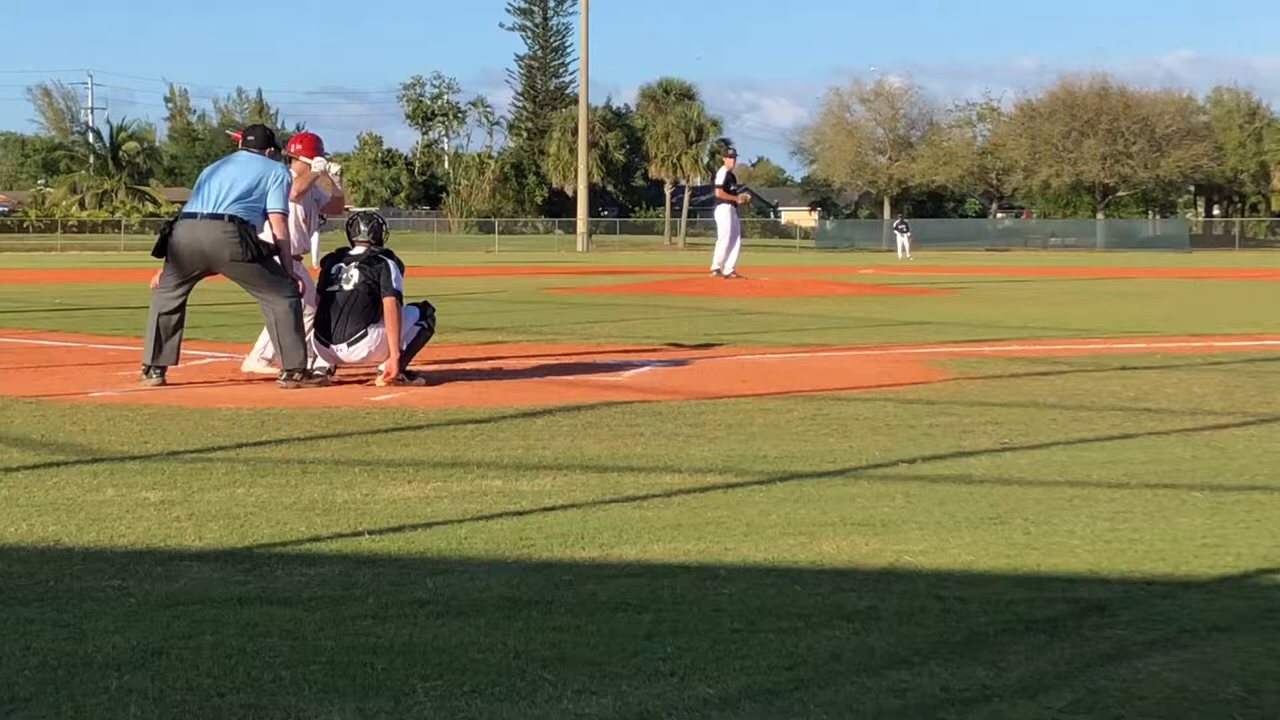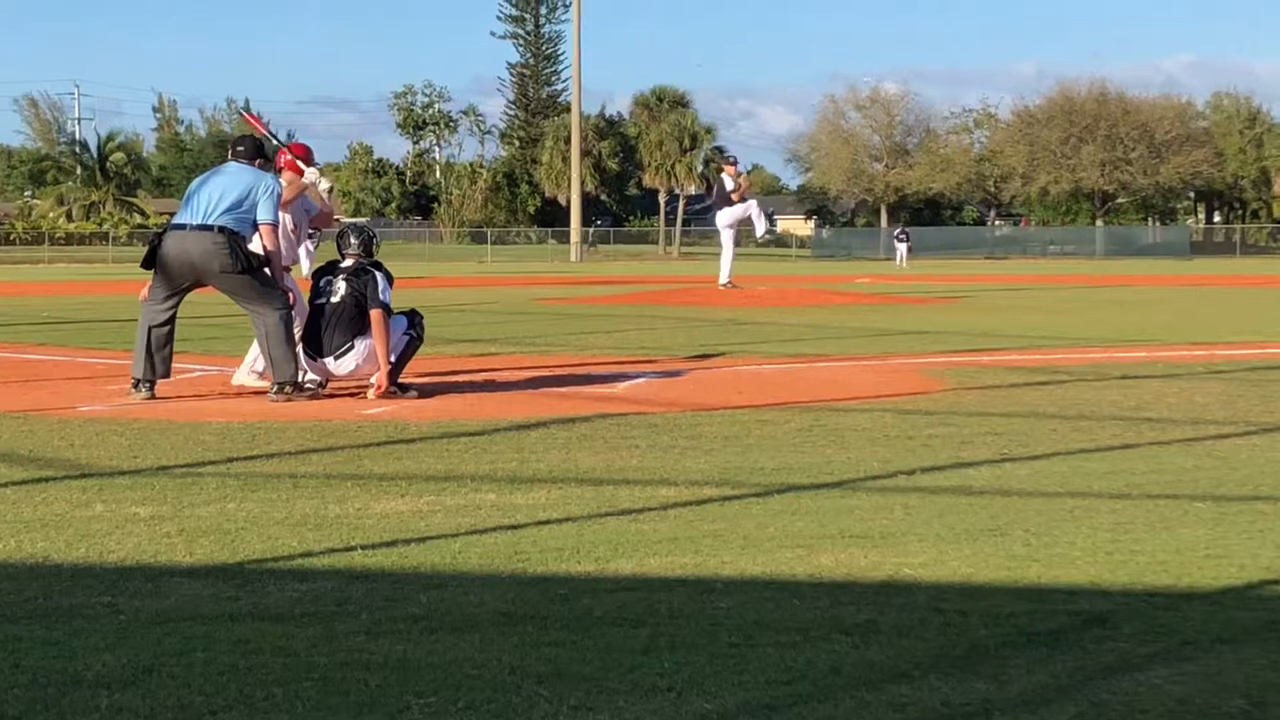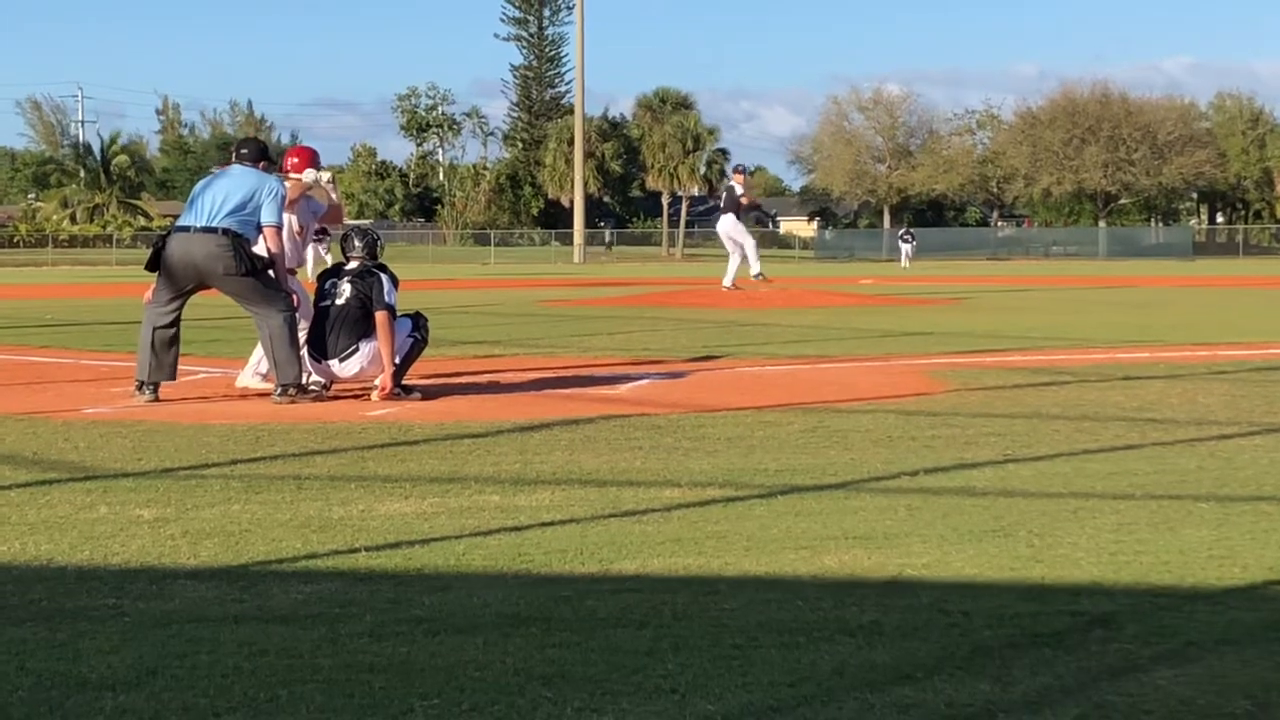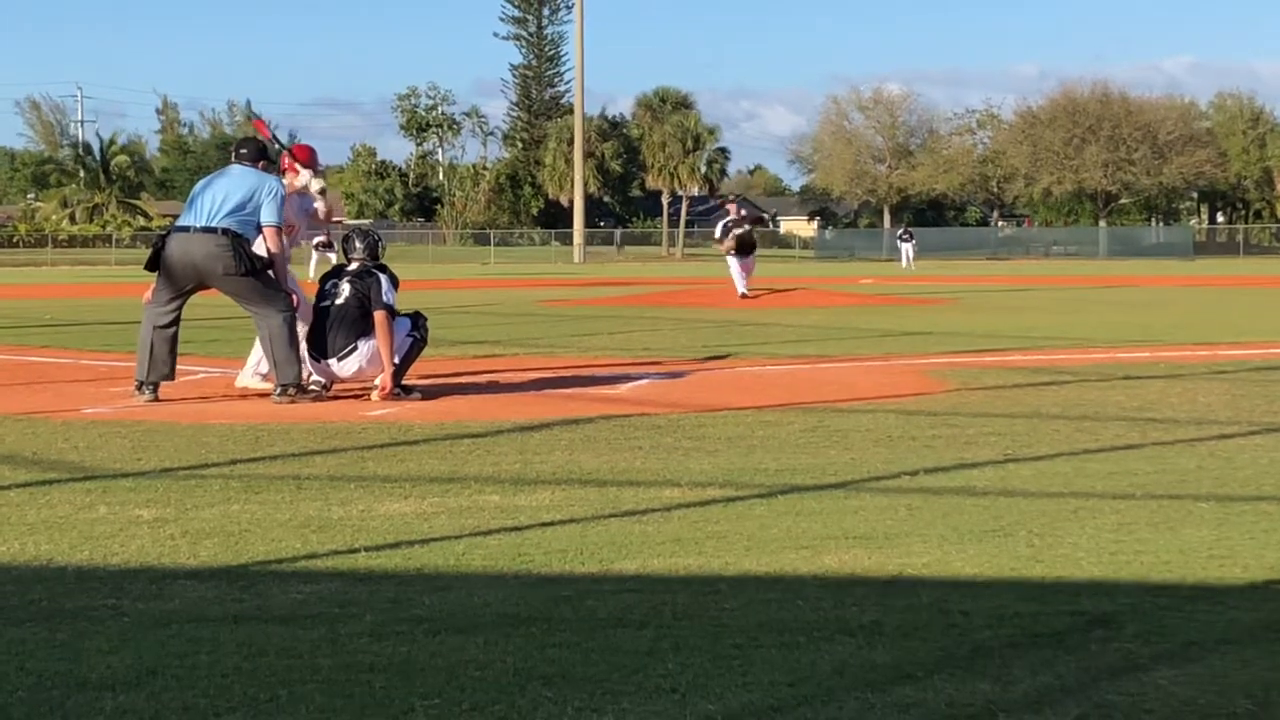
dt=0.5s
person 1, frame 1
left shoulder: (214, 167)
right shoulder: (276, 170)
right elbow: (277, 224)
left wrist: (169, 265)
right wrist: (288, 271)
left hip: (184, 232)
right hip: (227, 235)
left knee: (166, 294)
right knee: (283, 293)
left ankle: (153, 369)
right ankle: (293, 371)
person 1, frame 2
left shoulder: (203, 178)
right shoulder: (265, 181)
right elbow: (268, 236)
left wrist: (157, 276)
right wrist: (279, 283)
left hip: (173, 245)
right hip: (217, 247)
left knee: (154, 306)
right knee: (274, 306)
left ankle: (143, 384)
right ankle: (284, 385)
person 1, frame 3
left shoulder: (206, 181)
right shoulder: (269, 183)
right elbow: (272, 238)
left wrist: (162, 279)
right wrist: (283, 284)
left hip: (177, 246)
right hip: (220, 249)
left knee: (158, 309)
right knee: (277, 307)
left ankle: (146, 385)
right ankle: (288, 386)
person 1, frame 4
left shoulder: (207, 181)
right shoulder: (269, 183)
right elbow: (272, 238)
left wrist: (161, 279)
right wrist: (283, 285)
left hip: (177, 246)
right hip: (220, 249)
left knee: (158, 309)
right knee: (278, 307)
left ankle: (146, 385)
right ankle: (288, 386)
person 2, frame 1
left shoulder: (312, 187)
left elbow: (336, 207)
right elbow: (294, 192)
left wrist: (335, 180)
right wrist: (317, 171)
left hip: (293, 261)
right hip: (274, 258)
left knee: (310, 307)
right ankle: (257, 359)
person 2, frame 2
left shoulder: (301, 198)
left elbow: (325, 221)
right elbow: (281, 201)
left wrist: (324, 195)
right wrist: (307, 182)
left hip: (282, 271)
left knee: (300, 320)
right ankle: (248, 373)
person 2, frame 3
left shoulder: (309, 201)
right elbow: (286, 200)
left wrist: (330, 189)
right wrist: (308, 181)
left hip: (288, 274)
left knee: (305, 321)
left ankle: (301, 372)
right ankle: (252, 375)
person 2, frame 4
left shoulder: (303, 198)
left elbow: (324, 218)
left wrist: (320, 196)
right wrist: (297, 184)
left knee: (304, 314)
left ankle: (303, 369)
right ankle: (252, 375)
person 3, frame 1
left shoulder: (331, 261)
right shoulder: (384, 262)
left elbow: (320, 304)
right elbow: (391, 307)
right wrist: (395, 356)
left hip: (323, 348)
right hip: (360, 347)
right knee: (424, 313)
left ankle: (323, 366)
right ankle: (393, 371)
person 3, frame 2
left shoulder: (322, 274)
right shoulder: (372, 274)
right elbow: (378, 319)
right wrist: (385, 368)
left hip: (312, 362)
right hip: (347, 359)
right knee: (413, 321)
left ankle: (313, 380)
right ankle: (386, 384)
person 3, frame 3
left shoulder: (328, 276)
right shoulder: (378, 277)
right elbow: (383, 321)
right wrist: (389, 370)
left hip: (317, 365)
right hip: (352, 362)
right knee: (416, 323)
left ankle: (319, 381)
right ankle: (390, 386)
person 3, frame 4
left shoulder: (330, 277)
right shoulder: (377, 276)
right elbow: (382, 320)
right wrist: (389, 370)
left hip: (316, 364)
right hip: (351, 361)
right knee: (416, 323)
left ankle: (320, 381)
right ankle: (390, 385)
